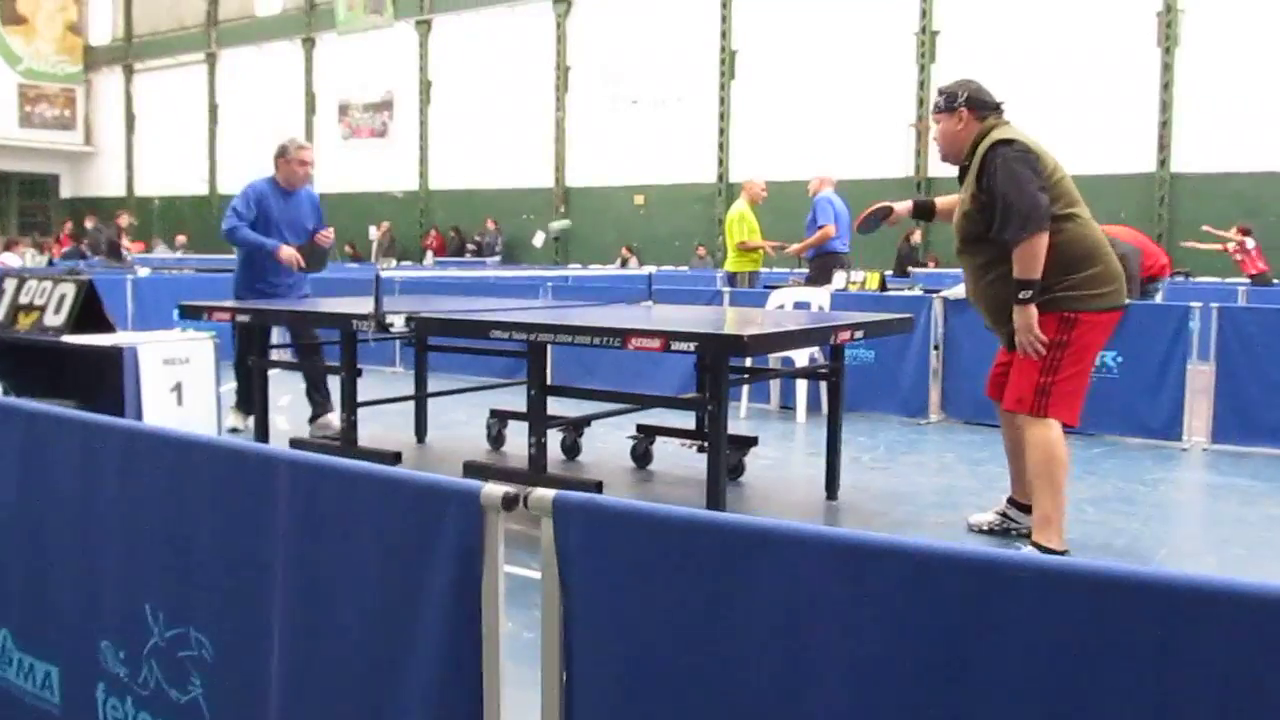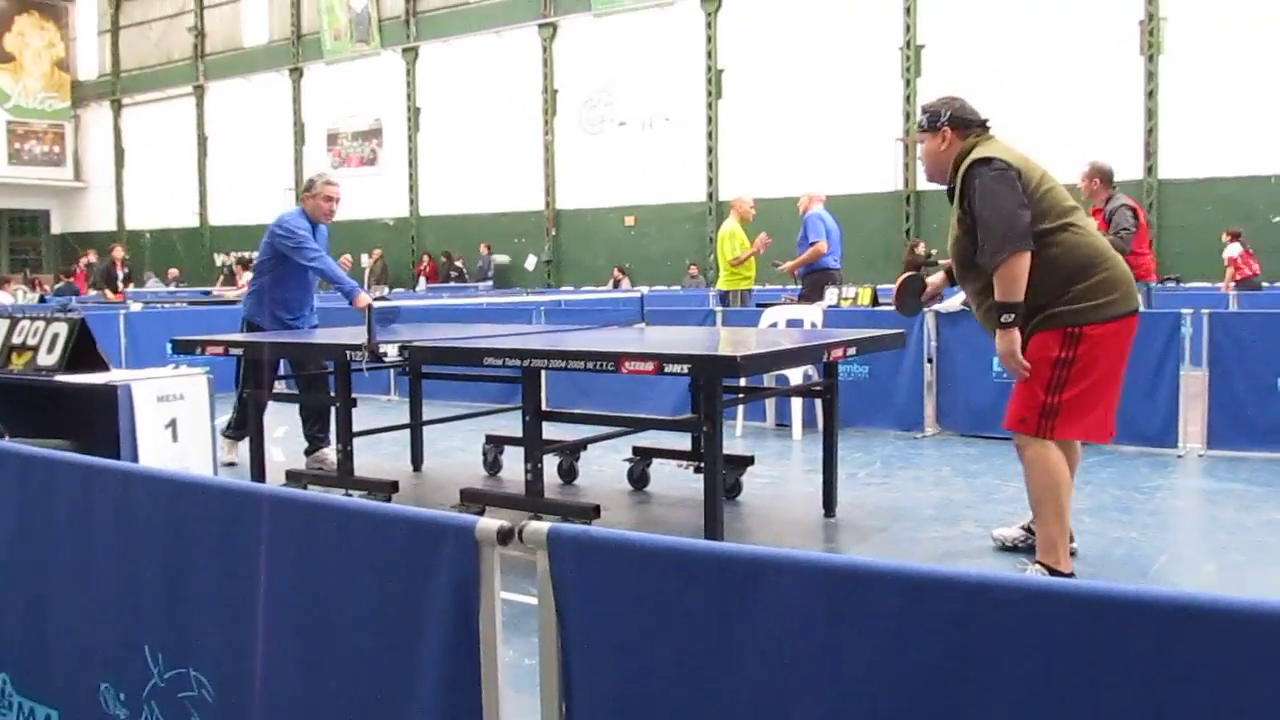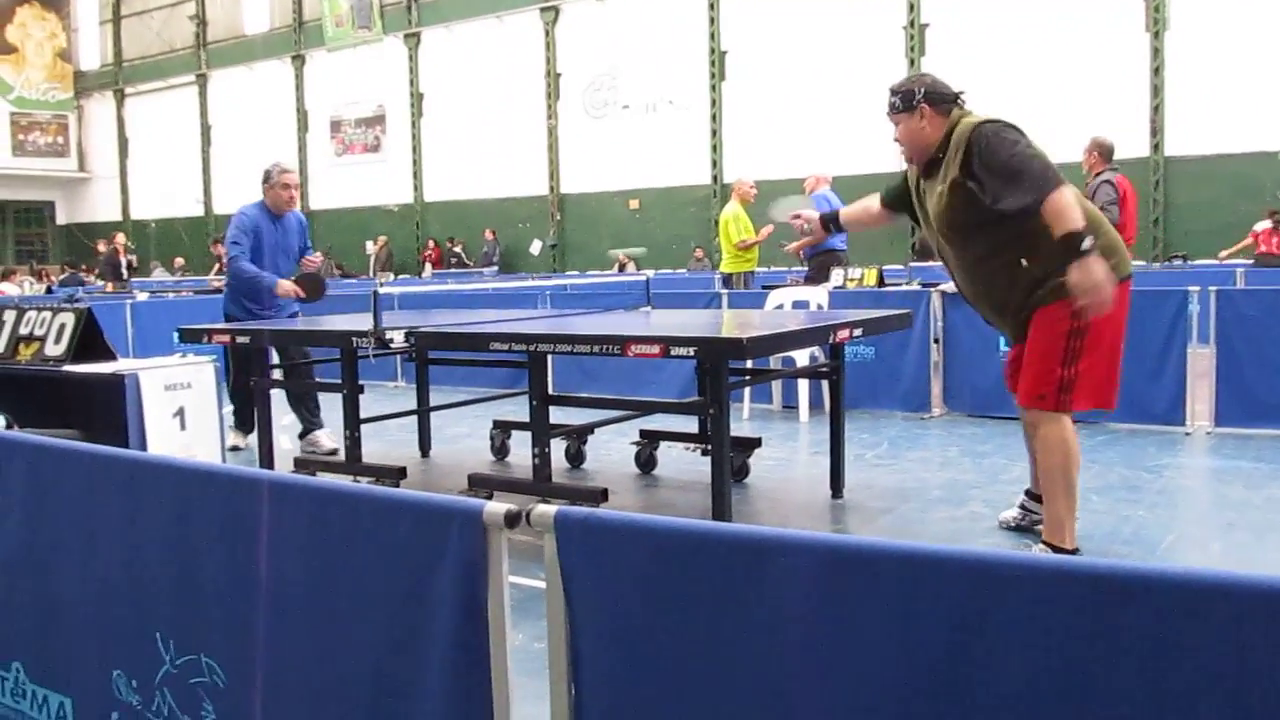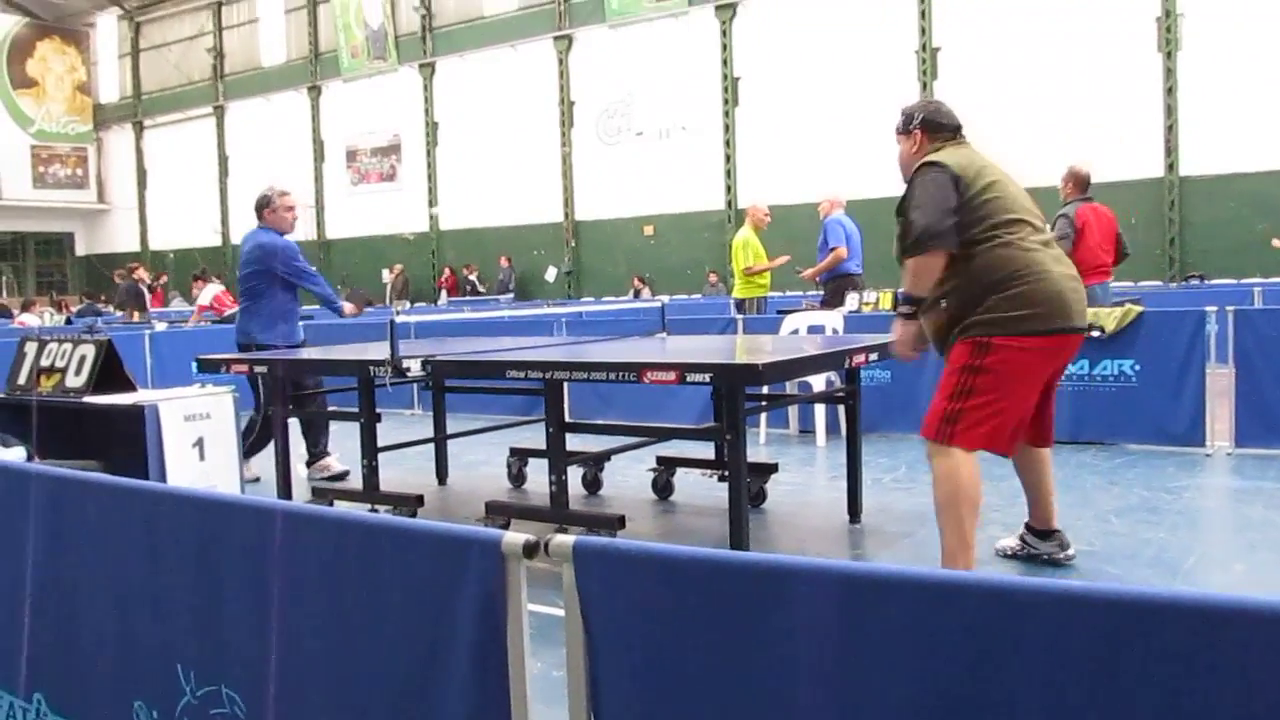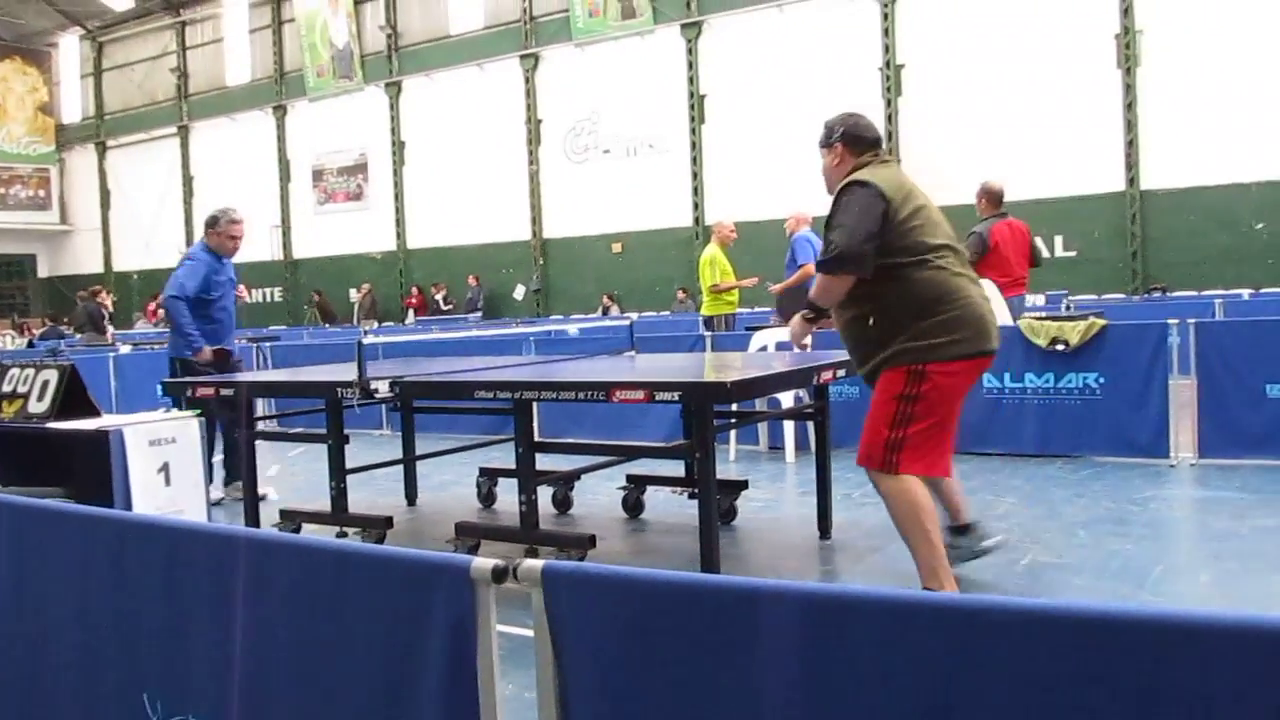
dt=0.5s
person 1, frame 1
left shoulder: (1003, 152)
right shoulder: (986, 156)
left elbow: (1030, 227)
right elbow: (970, 204)
left wrist: (1024, 301)
right wrist: (913, 208)
left hip: (1072, 298)
right hip: (1049, 300)
left knee: (1035, 412)
right knee: (1011, 403)
left ankle: (1048, 547)
right ankle: (1021, 508)
person 1, frame 2
left shoulder: (984, 170)
right shoulder: (983, 167)
left elbow: (1012, 248)
right elbow: (991, 250)
left wrist: (1006, 324)
right wrist: (946, 277)
left hip: (1081, 310)
right hip: (1086, 305)
left knee: (1034, 431)
right knee: (1057, 426)
left ankle: (1056, 570)
right ankle: (1050, 528)
person 1, frame 3
left shoulder: (982, 138)
right shoulder: (928, 170)
left elbow: (1048, 188)
right elbow: (887, 204)
left wrist: (1083, 252)
right wrist: (828, 222)
left hip: (1071, 282)
right hip: (1040, 287)
left knee: (1044, 406)
right knee: (1030, 396)
left ankle: (1060, 547)
right ankle: (1041, 500)
person 1, frame 4
left shoulder: (935, 170)
right shoulder: (982, 170)
left elbow: (927, 242)
left wrist: (908, 312)
right wrist: (938, 318)
left hip: (1011, 321)
right hip: (1057, 313)
left knee: (949, 441)
right knee: (1021, 428)
right ankle: (1043, 534)
person 1, frame 5
left shoulder: (861, 187)
right shoulder: (894, 183)
left elbow: (844, 262)
left wrist: (808, 314)
left hip: (932, 341)
right hip: (957, 334)
left knee: (887, 464)
right knee: (916, 452)
left ankle: (943, 595)
right ankle: (963, 529)
person 2, frame 1
left shoulder: (310, 198)
right shoulder: (256, 192)
left elbow: (316, 234)
right elbow: (232, 229)
left wrist: (324, 238)
right wrist: (275, 248)
left hip: (296, 291)
right hip: (253, 290)
left knee: (312, 353)
right knee: (249, 355)
left ankle: (323, 416)
right ankle: (243, 409)
person 2, frame 2
left shoulder: (321, 230)
right shoulder: (288, 225)
right elbow: (314, 262)
left wrist: (339, 266)
right wrist: (354, 292)
left hip: (302, 321)
right hip: (264, 320)
left knee: (317, 385)
right knee: (255, 389)
left ankle: (319, 449)
right ankle: (232, 437)
person 2, frame 3
left shoulder: (298, 220)
right shoulder: (246, 218)
left elbow: (303, 252)
right elbow: (236, 262)
left wrist: (311, 261)
right wrist: (273, 283)
left hip: (284, 310)
right hip: (243, 311)
left knee: (300, 370)
right knee: (244, 377)
left ankle: (312, 432)
right ankle: (241, 428)
person 2, frame 4
left shoulder: (252, 241)
right shoulder: (276, 246)
right elbow: (310, 280)
right wrist: (339, 304)
left hip: (284, 337)
right hip: (263, 340)
left knee: (312, 396)
right knee: (270, 408)
left ankle: (319, 459)
right ankle: (239, 458)
person 2, frame 5
left shoulder: (223, 259)
right shoulder: (198, 261)
right elbow: (174, 299)
left wrist: (232, 293)
right wrist: (195, 345)
left hip: (223, 353)
right hip: (195, 358)
left knee: (239, 417)
right knee: (204, 423)
left ankle: (235, 480)
